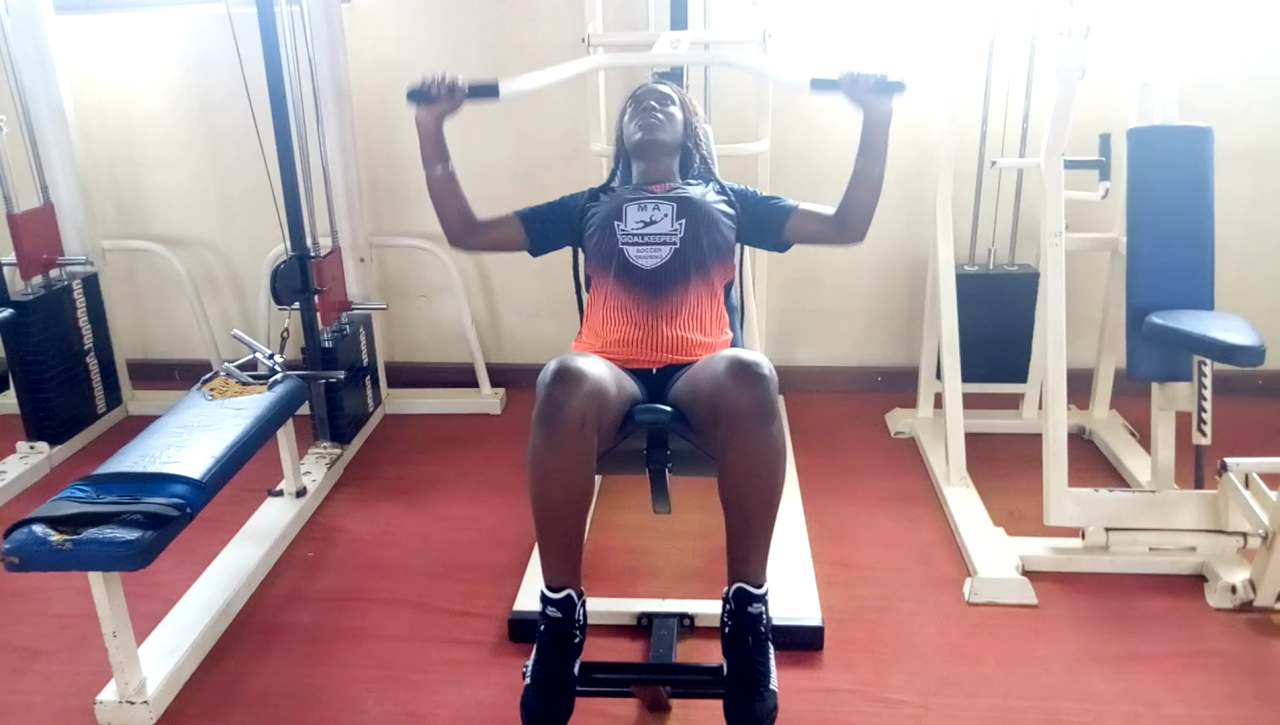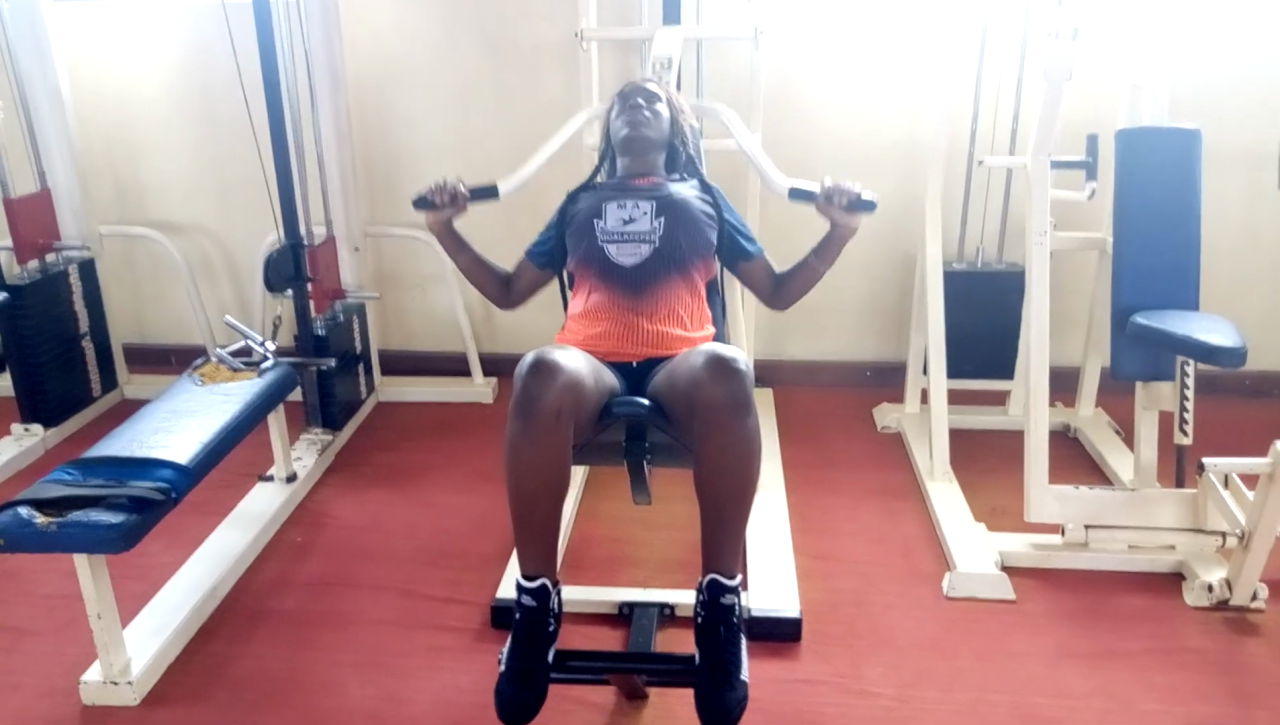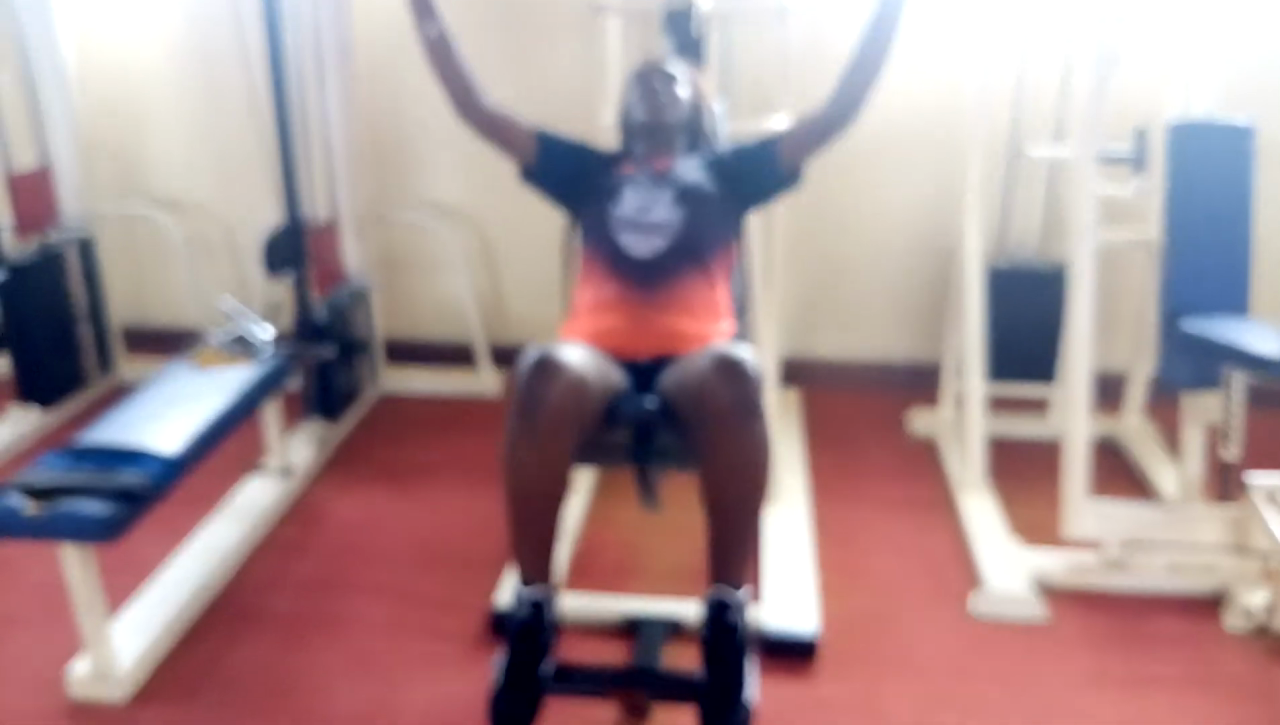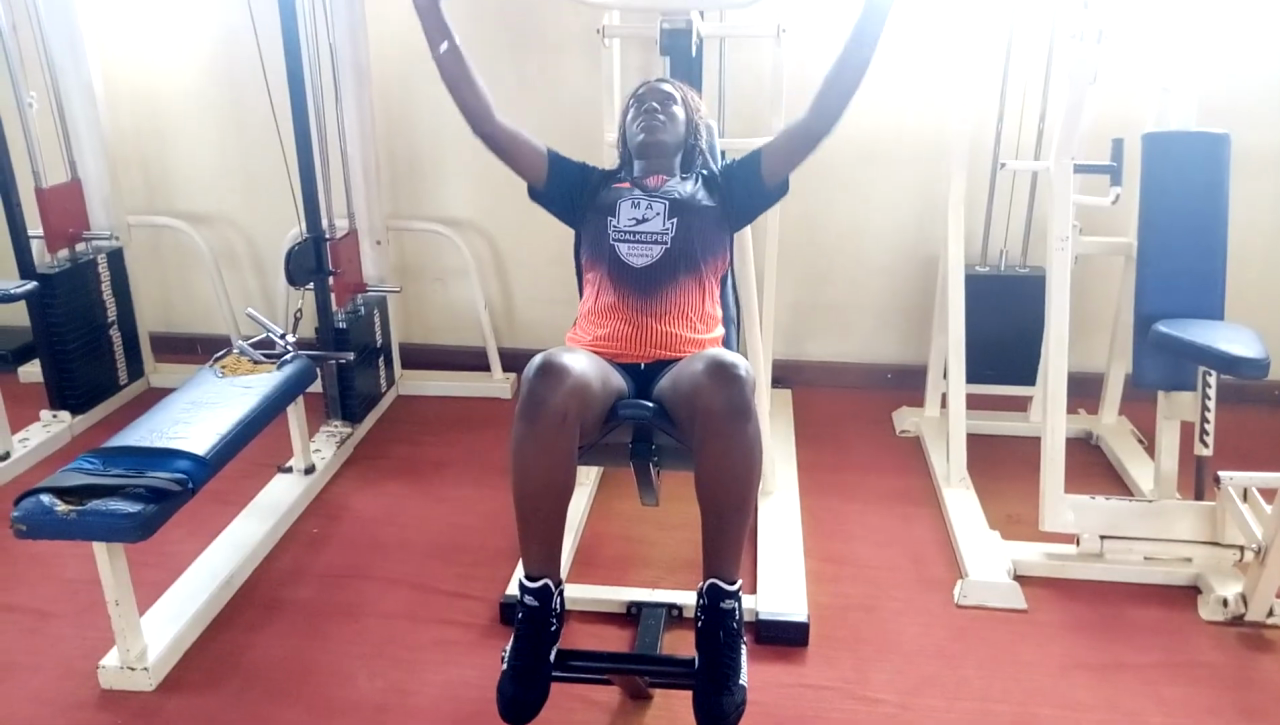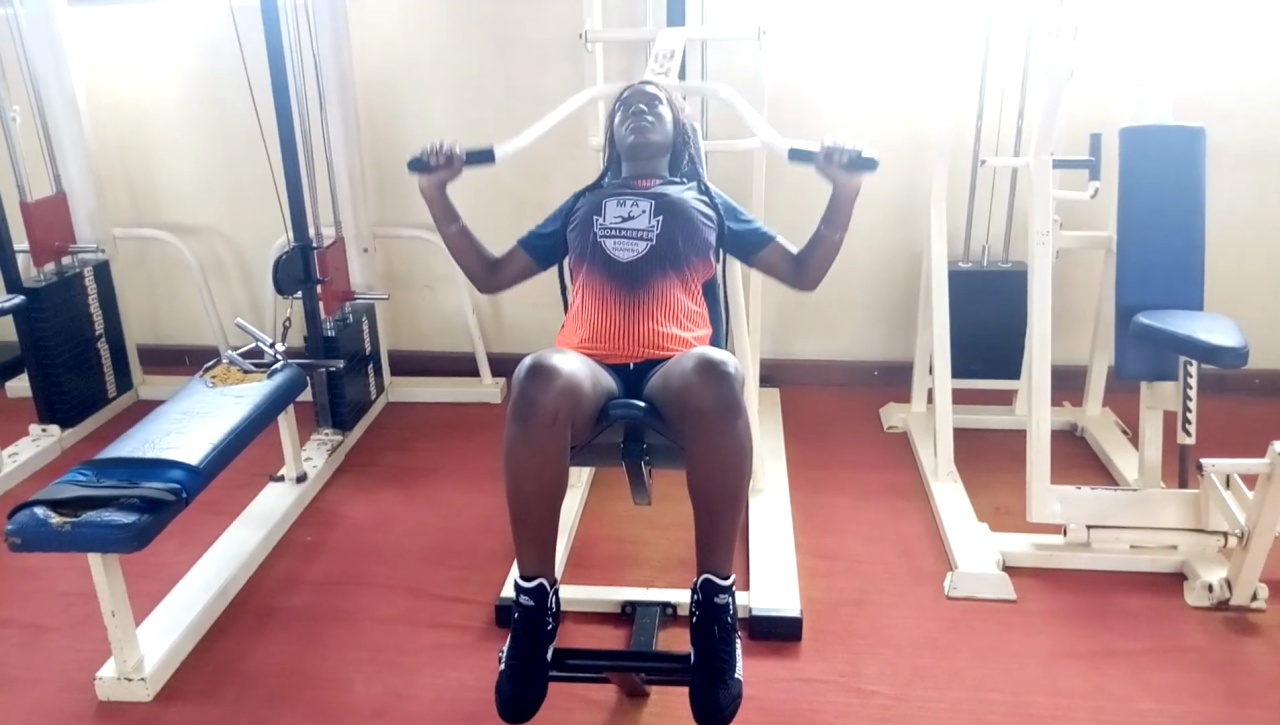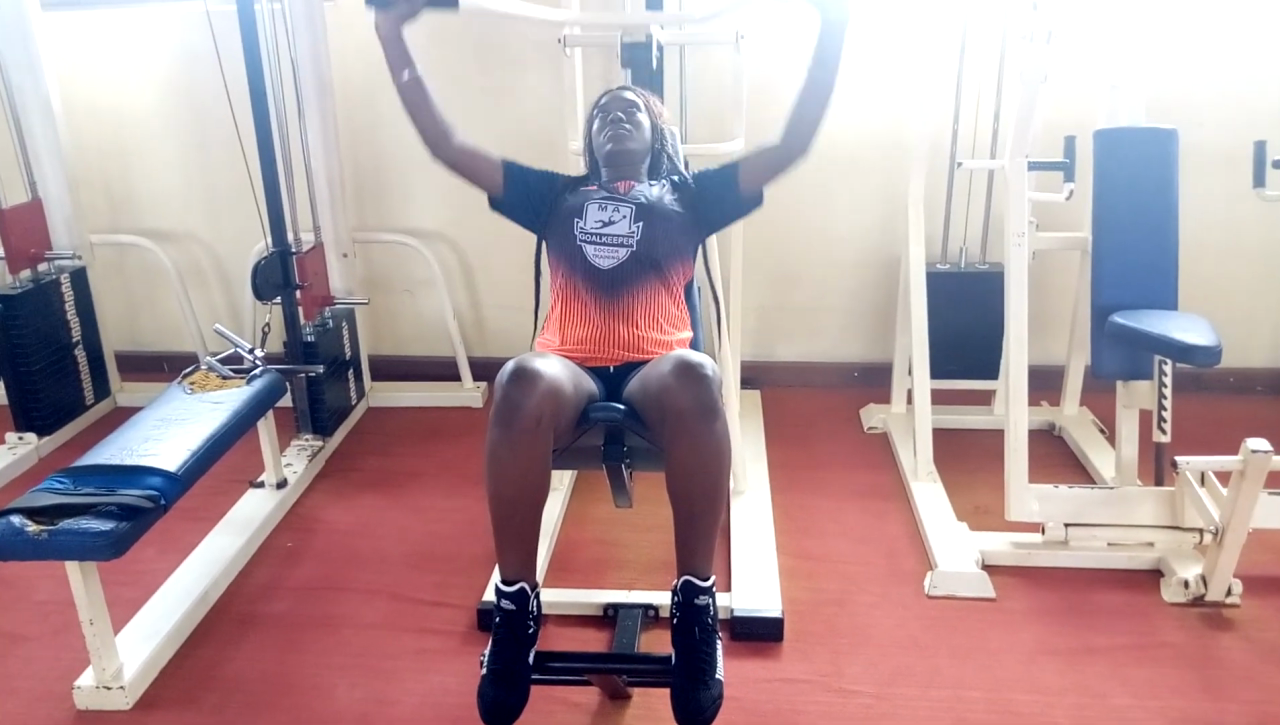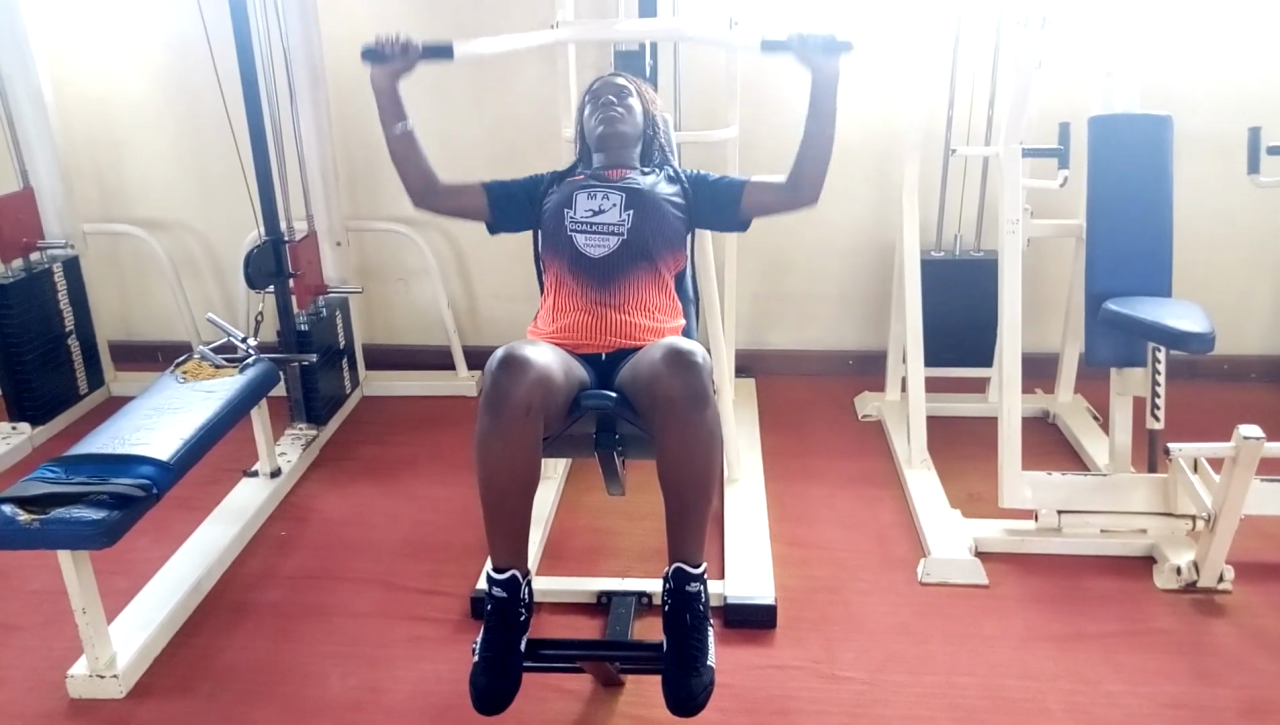
dt=0.7s
person 1, frame 1
left shoulder: (726, 200)
right shoulder: (589, 205)
left elbow: (849, 226)
right elbow: (464, 233)
left wrist: (875, 117)
right wrist: (431, 127)
left hip: (701, 371)
right hip: (609, 370)
left knee: (750, 376)
right knee: (564, 382)
left ankle: (746, 607)
right ankle: (561, 611)
person 1, frame 2
left shoulder: (704, 197)
right shoulder: (579, 202)
left elbow: (780, 291)
right elbow: (505, 291)
left wrist: (838, 229)
right wrist: (445, 227)
left hip: (680, 362)
right hip: (590, 361)
left knee: (727, 370)
right knee: (540, 373)
left ankle: (721, 601)
right ankle: (536, 602)
person 1, frame 3
left shoulder: (727, 173)
right shoulder: (589, 172)
left elbow: (836, 115)
right elbow: (476, 111)
left hip: (693, 360)
right hip: (598, 358)
left knee: (735, 373)
right knee: (544, 372)
left ankle: (727, 612)
right ankle: (532, 606)
person 1, frame 4
left shoulder: (720, 190)
right shoulder: (589, 190)
left elbow: (818, 123)
right elbow: (486, 124)
left hip: (687, 366)
right hip: (599, 364)
left knee: (729, 378)
right knee: (548, 377)
left ankle: (721, 605)
right ankle: (540, 599)
person 1, frame 5
left shoulder: (707, 201)
right shoulder: (581, 204)
left elbow: (805, 272)
right elbow: (487, 275)
left wrist: (844, 192)
right wrist: (436, 195)
left hip: (676, 365)
right hip: (589, 364)
left knee: (718, 374)
right knee: (538, 377)
left ankle: (715, 601)
right ankle: (535, 602)
person 1, frame 6
left shoulder: (690, 198)
right shoulder: (554, 198)
left elbow: (794, 142)
right elbow: (444, 144)
left hip: (656, 370)
right hip: (568, 369)
left knee: (695, 379)
right knee: (521, 382)
left ankle: (695, 604)
right ankle: (515, 605)
person 1, frame 7
left shoulder: (682, 188)
right shoulder: (548, 190)
left elbow: (802, 189)
right elbow: (427, 193)
left wrist: (824, 80)
right wrist: (387, 91)
left hip: (647, 354)
right hip: (561, 354)
left knee: (686, 363)
right knee: (511, 369)
left ankle: (686, 590)
right ankle: (507, 592)
